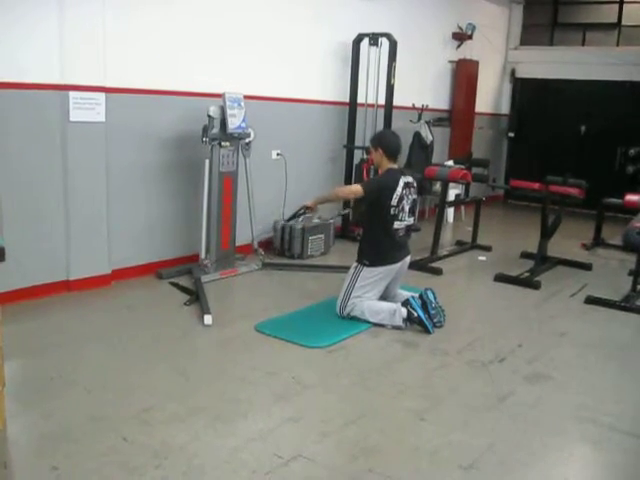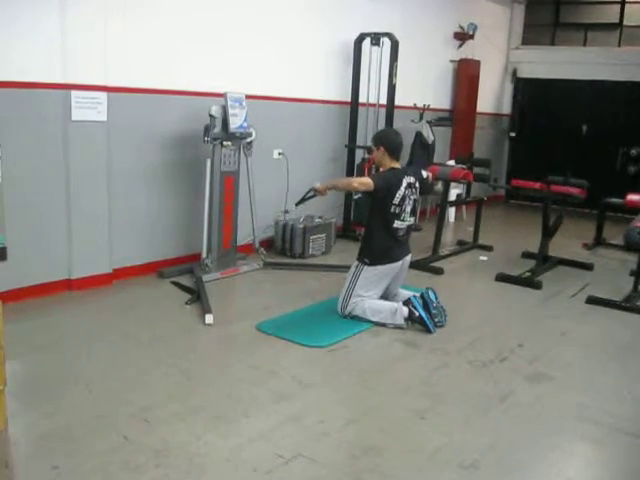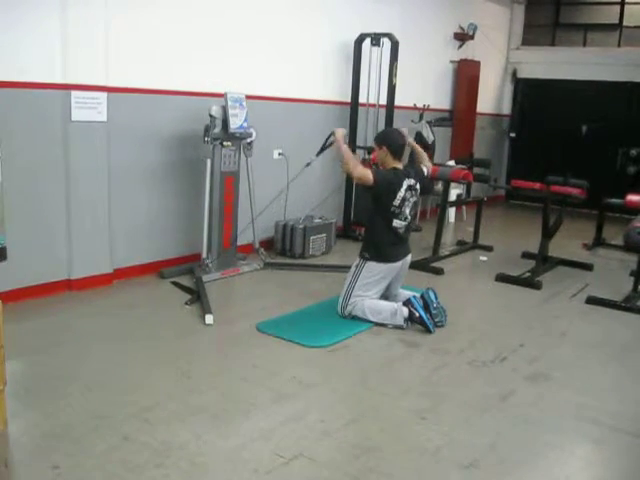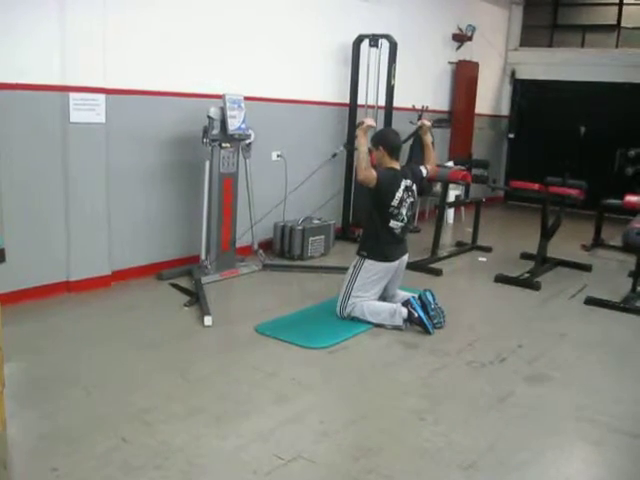
dt=0.5s
person 1, frame 1
left shoulder: (381, 182)
right shoulder: (410, 179)
left elbow: (347, 192)
left wrist: (317, 201)
left hip: (376, 261)
right hip: (402, 256)
left knee: (347, 306)
right knee: (386, 295)
left ankle: (404, 314)
right ankle: (420, 301)
person 1, frame 2
left shoulder: (385, 180)
right shoulder: (413, 176)
left elbow: (357, 184)
right elbow: (429, 177)
left wrist: (326, 186)
left hip: (378, 259)
right hip: (402, 255)
left knee: (349, 306)
right knee: (388, 295)
left ankle: (406, 313)
right ankle: (421, 301)
person 1, frame 3
left shoulder: (386, 179)
right shoulder: (413, 177)
left elbow: (357, 173)
right elbow: (428, 164)
left wrist: (340, 142)
right wrist: (409, 141)
left hip: (378, 258)
right hip: (403, 255)
left knee: (348, 306)
right knee: (389, 295)
left ankle: (406, 313)
right ankle: (421, 301)
person 1, frame 4
left shoulder: (385, 179)
right shoulder: (411, 176)
left elbow: (363, 176)
right elbow: (431, 167)
left wrist: (361, 137)
right wrist: (426, 136)
left hip: (376, 258)
right hip: (399, 254)
left knee: (348, 307)
right knee: (387, 296)
left ankle: (405, 314)
right ankle: (419, 303)
